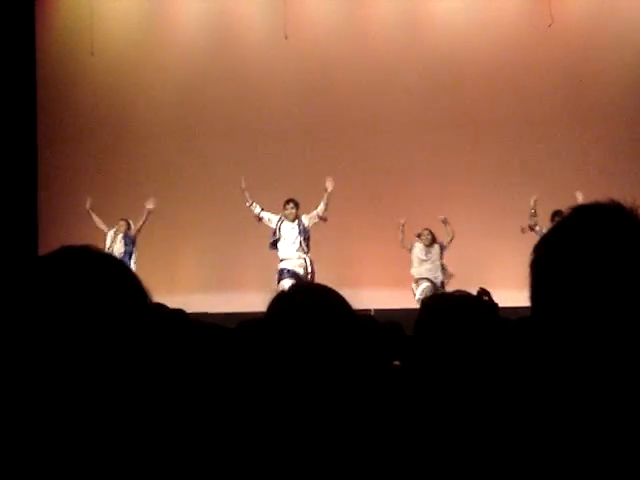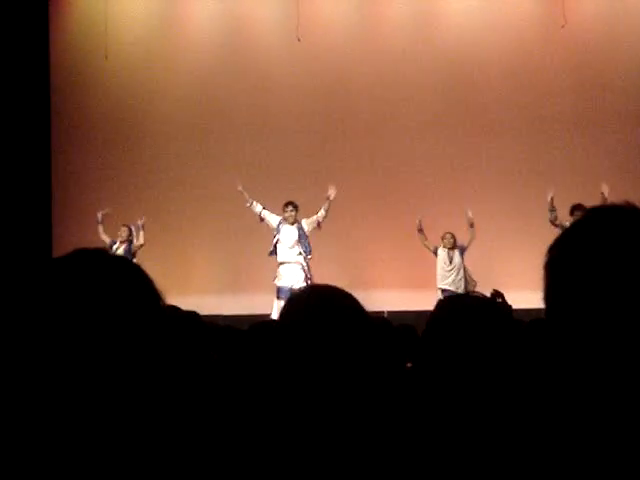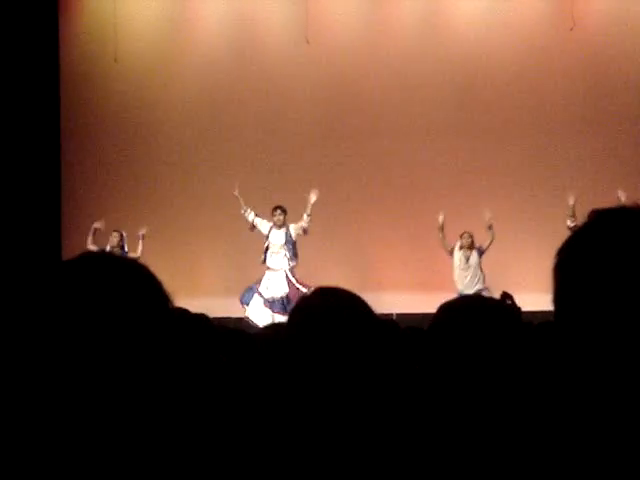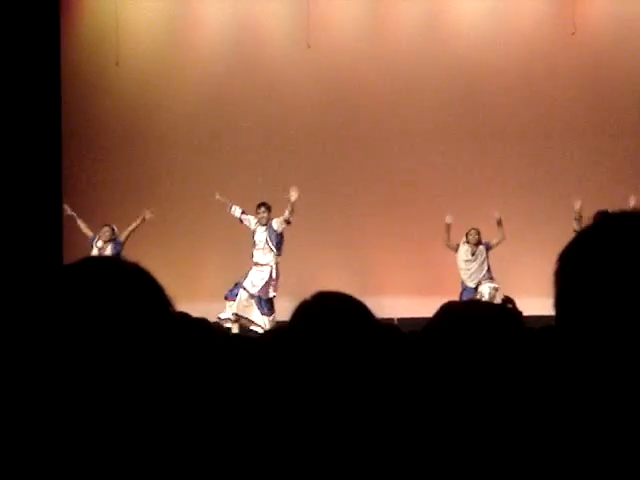
dt=0.2s
person 1, frame 1
left shoulder: (303, 221)
right shoulder: (278, 221)
left elbow: (320, 210)
right elbow: (258, 211)
left wrist: (327, 192)
right wrist: (245, 192)
left hip: (300, 263)
right hip: (284, 263)
left knee: (288, 282)
person 1, frame 2
left shoulder: (303, 225)
right shoulder: (279, 223)
left elbow: (319, 217)
right elbow: (260, 210)
left wrist: (328, 201)
right wrist: (244, 193)
left hip: (299, 268)
right hip: (283, 269)
right knee: (281, 300)
person 1, frame 3
left shoulder: (291, 230)
right shoulder: (269, 228)
left elbow: (304, 223)
right elbow: (251, 217)
left wrist: (310, 204)
right wrist: (239, 198)
left hip: (284, 275)
right hip: (269, 276)
left knee: (282, 307)
right knee: (252, 301)
person 1, frame 4
left shoulder: (275, 225)
right shoulder: (255, 224)
left elbow: (286, 219)
right elbow: (240, 214)
left wrist: (292, 203)
right wrist: (224, 200)
left hip: (269, 269)
right hip: (256, 270)
left knee: (264, 303)
right knee: (237, 294)
left ankle: (265, 333)
right ankle: (229, 322)
